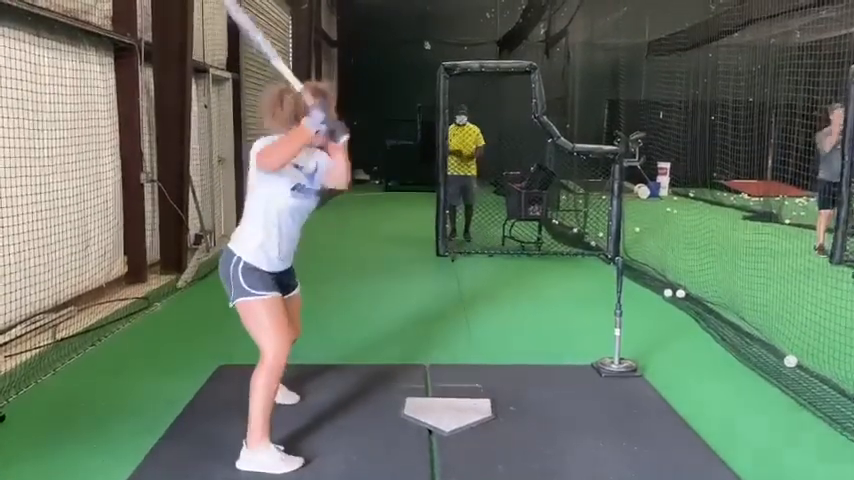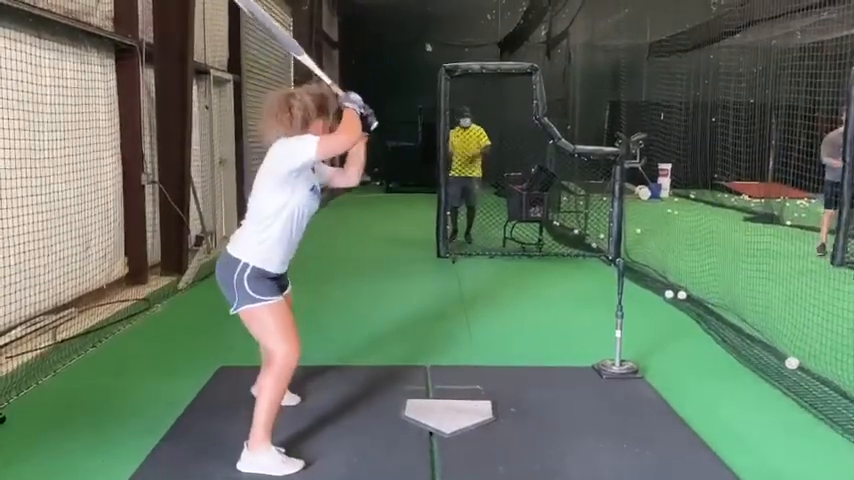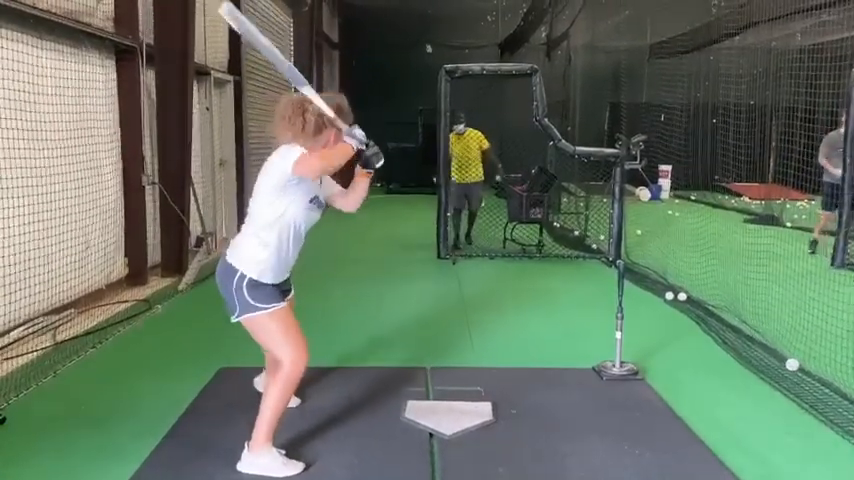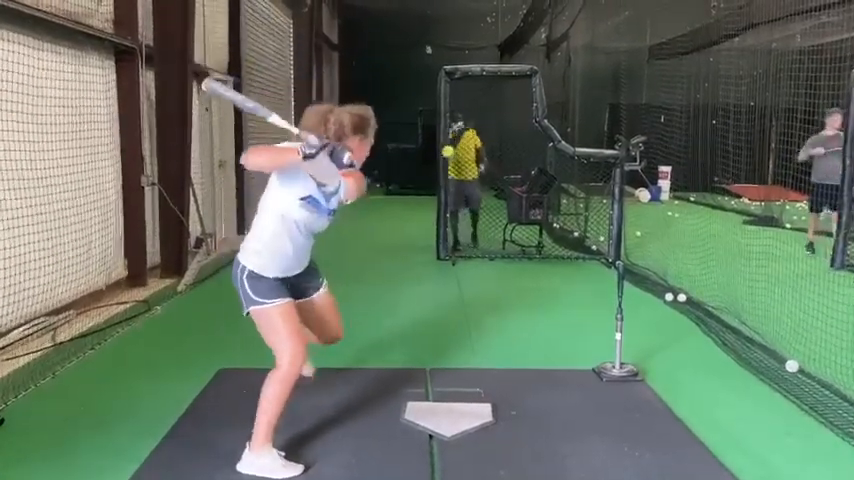
dt=0.5s
person 1, frame 1
left shoulder: (317, 158)
right shoulder: (266, 147)
left elbow: (342, 181)
right elbow: (268, 162)
left wrist: (337, 139)
right wrist: (312, 123)
left hip: (281, 265)
right hip: (247, 264)
left knee: (290, 333)
right knee: (276, 349)
left ankle: (268, 384)
right ankle: (256, 448)
person 1, frame 2
left shoulder: (308, 163)
right shoulder: (288, 150)
left elbow: (349, 177)
right elbow: (346, 138)
left wrist: (361, 131)
right wrist: (351, 108)
left hip: (268, 266)
right hip: (246, 269)
left knee: (279, 335)
right knee: (286, 352)
left ankle: (265, 384)
person 1, frame 3
left shoulder: (317, 174)
right shoulder: (288, 156)
left elbow: (349, 203)
right elbow: (315, 164)
left wrist: (366, 166)
right wrist: (352, 145)
left hip: (274, 273)
right hip: (246, 277)
left knee: (285, 339)
right knee: (294, 359)
left ankle: (268, 380)
person 1, frame 4
left shoulder: (338, 174)
right shoulder: (296, 157)
left elbow: (355, 192)
right elbow: (250, 158)
left wrist: (349, 168)
right wrist: (302, 151)
left hip: (299, 269)
right hip: (258, 272)
left knee: (332, 335)
right knee: (291, 358)
left ankle: (291, 334)
person 2, frame 1
right shoulder: (822, 135)
right elbow: (826, 147)
right wrist: (836, 132)
right hip: (827, 180)
right knee: (825, 212)
right ankle: (820, 244)
person 2, frame 2
right shoulder: (832, 137)
right elbow: (825, 159)
right wrist: (841, 163)
right hip: (833, 180)
right knee: (829, 212)
right ankle: (822, 243)
person 2, frame 3
right shoulder: (831, 137)
right elbow: (821, 158)
right wrist: (832, 170)
right hip: (832, 181)
right knee: (828, 214)
right ankle: (815, 238)
person 2, frame 4
left shoulder: (843, 138)
right shoulder: (815, 139)
right elbow: (800, 158)
right wrist: (812, 152)
left hip: (838, 184)
right hip: (819, 183)
left knee: (838, 215)
right knee: (815, 214)
right ankle: (810, 241)
person 3, frame 1
left shoulder: (475, 130)
right shoulder: (448, 130)
left elbow: (481, 149)
left wrist: (474, 155)
right wrist: (452, 152)
left hip: (470, 172)
right hip: (453, 172)
left knee: (469, 204)
right knee: (452, 203)
left ankle: (467, 230)
right ankle: (453, 229)
person 3, frame 2
left shoulder: (479, 131)
right shoulder: (453, 133)
left elbow: (487, 148)
right elbow: (448, 151)
left wrist: (477, 155)
left hip: (473, 174)
right hip: (455, 174)
left knee: (471, 205)
right knee: (453, 204)
left ankle: (468, 232)
right ankle: (454, 230)
person 3, frame 3
left shoulder: (477, 135)
right shoulder: (450, 138)
left elbow: (488, 152)
left wrist: (498, 168)
left hip: (475, 179)
right hip: (457, 179)
left knee: (473, 209)
right knee: (457, 209)
left ankle: (468, 234)
right ankle: (456, 238)
person 3, frame 4
left shoulder: (471, 133)
right shoulder: (449, 137)
left elbow: (480, 148)
left wrist: (481, 162)
right wrist: (458, 134)
left hip: (472, 177)
right hip: (454, 178)
left knee: (475, 208)
right knee: (454, 209)
left ankle: (474, 233)
right ankle: (455, 240)
